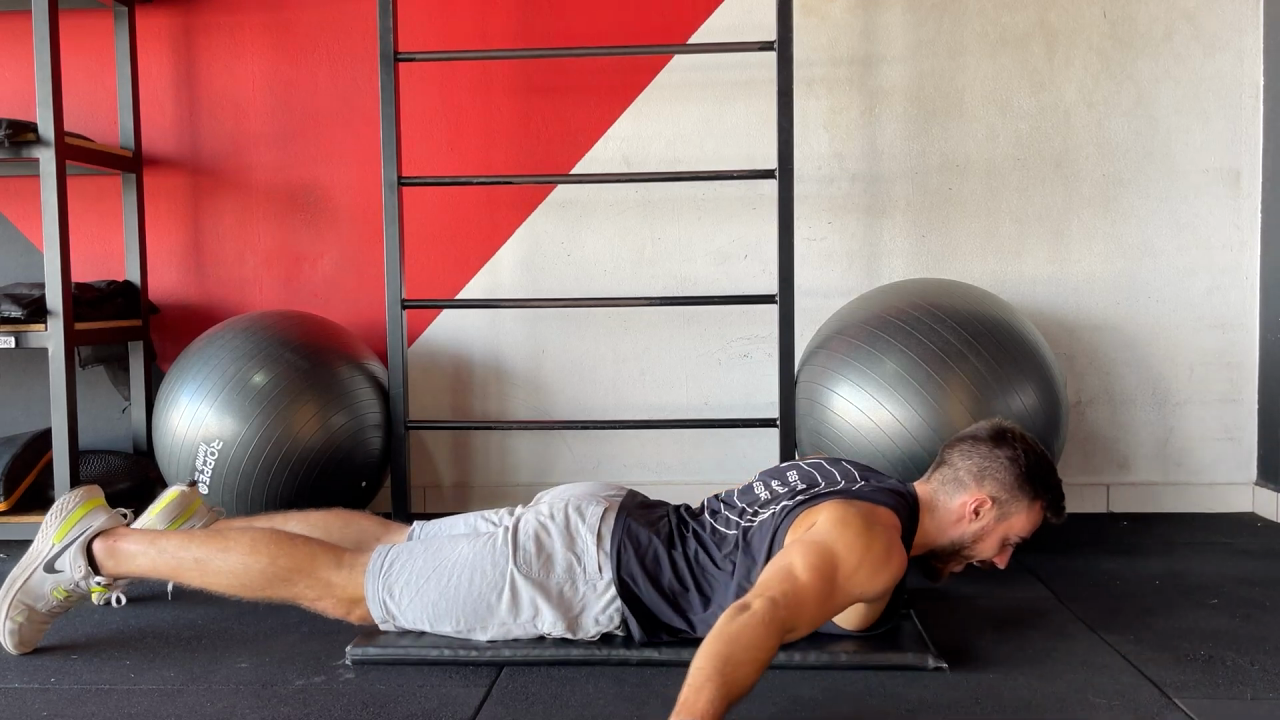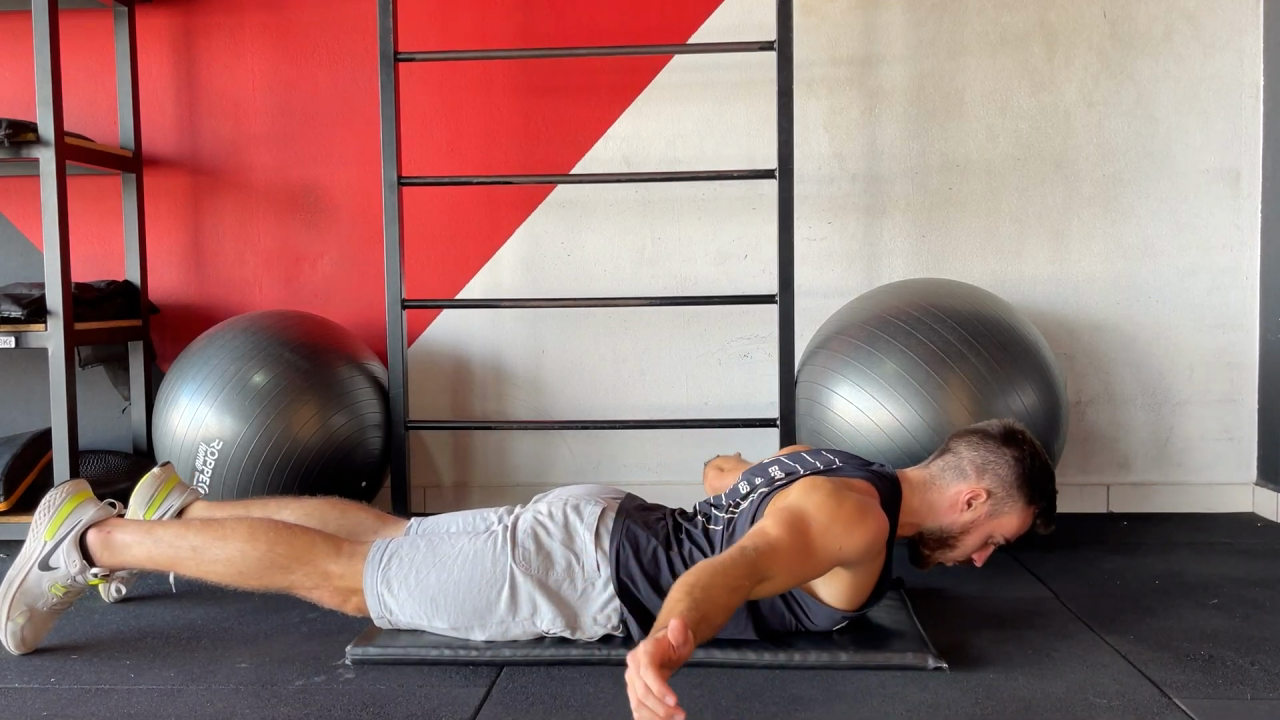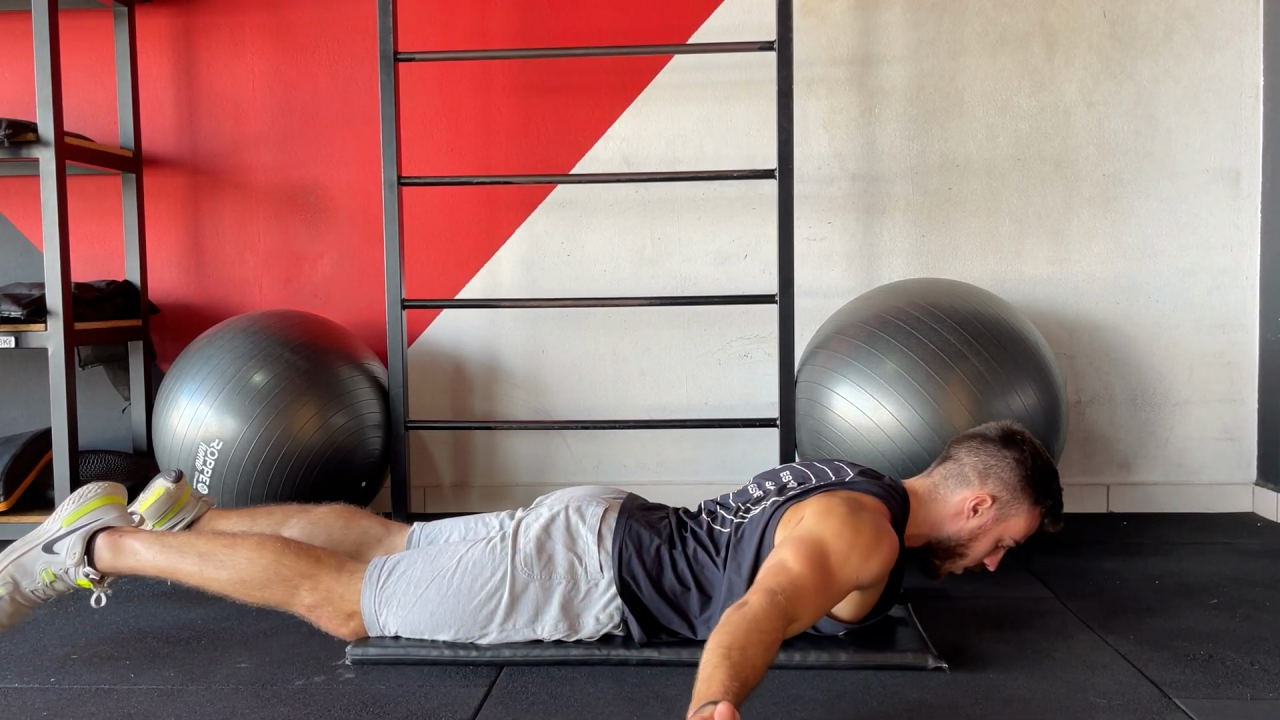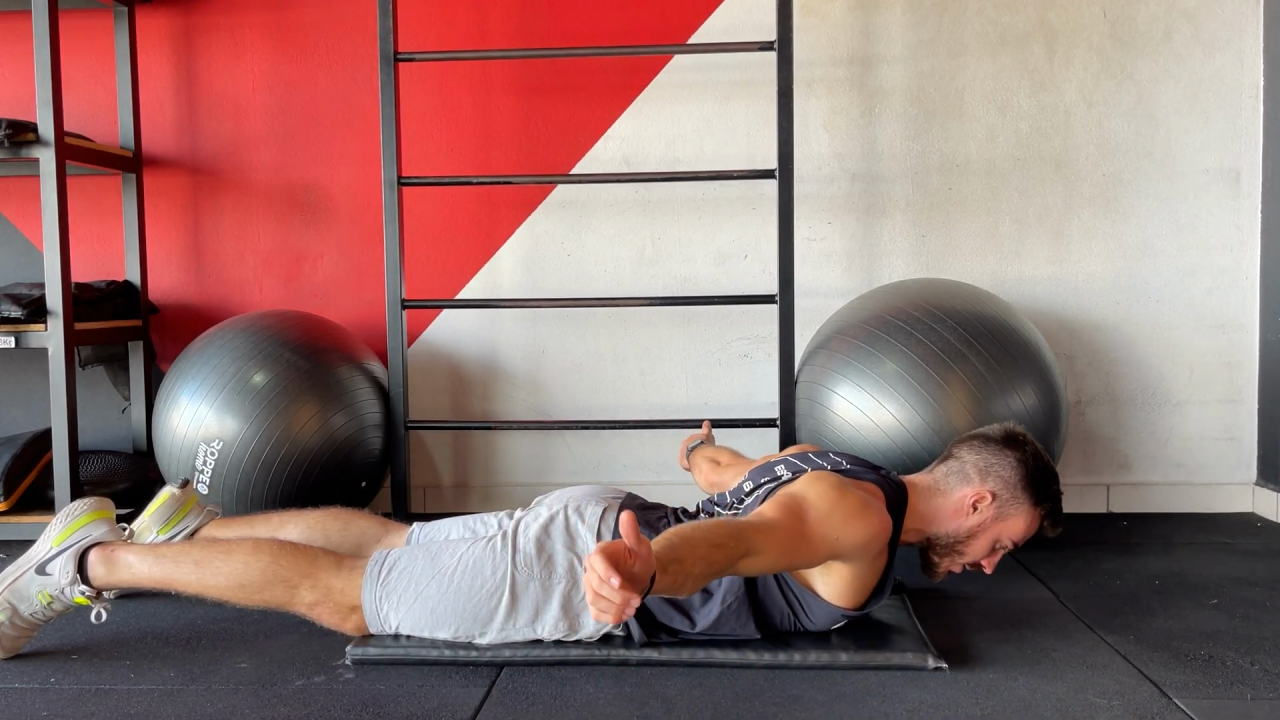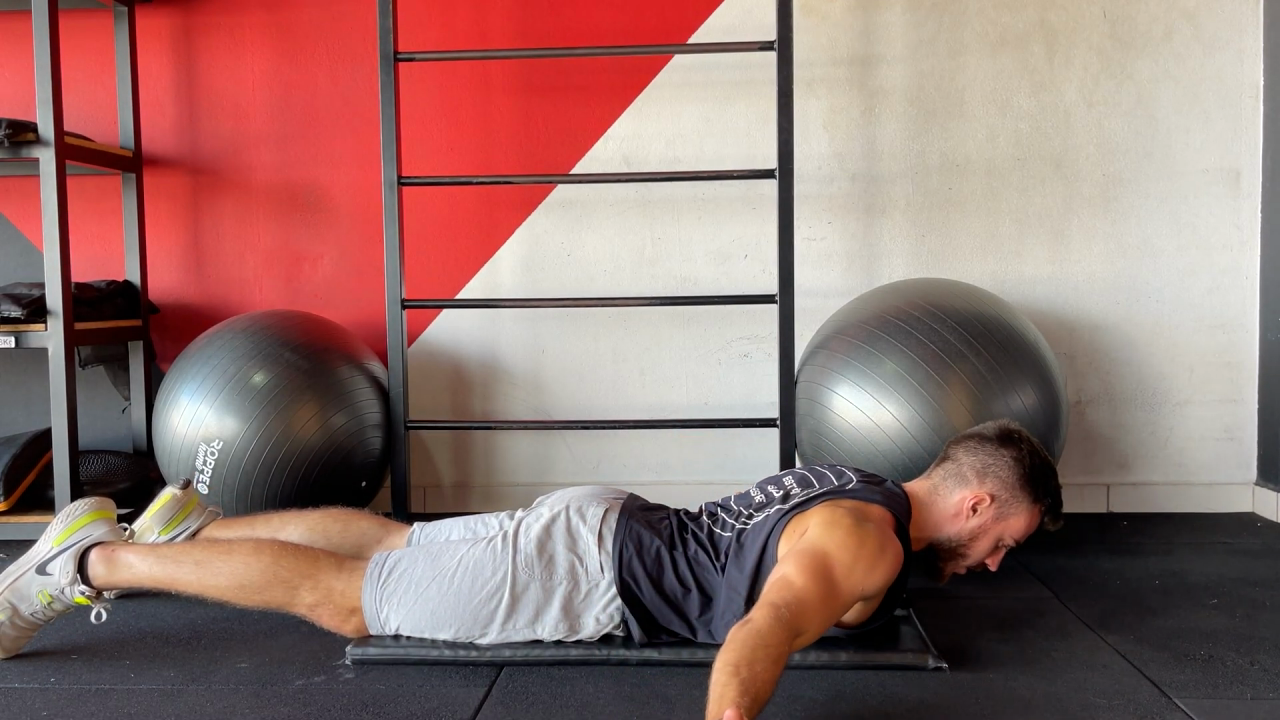
dt=1s
person 1, frame 1
left shoulder: (851, 476)
right shoulder: (872, 545)
right elbow: (752, 622)
left hip: (607, 521)
right hip: (584, 573)
left knee: (387, 544)
right knee: (341, 585)
left ankle: (198, 526)
right ankle: (97, 544)
person 1, frame 2
left shoulder: (836, 471)
right shoulder: (857, 518)
right elbow: (730, 570)
left hip: (604, 526)
right hip: (584, 568)
left knee: (386, 535)
right knee: (341, 576)
left ankle: (180, 510)
right ankle: (90, 540)
person 1, frame 3
left shoulder: (849, 482)
right shoulder: (865, 534)
right elbow: (762, 614)
left hip: (601, 528)
right hip: (586, 573)
left knee: (382, 543)
right knee: (337, 600)
left ankle: (185, 516)
right ankle: (102, 545)
person 1, frame 4
left shoulder: (836, 468)
right shoulder: (861, 520)
right elbow: (734, 545)
left wrist: (708, 455)
right wrist: (644, 570)
left hip: (603, 525)
right hip: (578, 563)
left knee: (388, 542)
right knee: (335, 594)
left ankle: (194, 522)
right ankle: (89, 560)
person 1, frame 5
left shoulder: (853, 486)
right shoulder: (869, 545)
right elbow: (761, 633)
left hip: (603, 525)
right hip: (585, 575)
left knee: (388, 546)
right knee: (334, 597)
left ankle: (190, 527)
right ankle: (88, 561)
